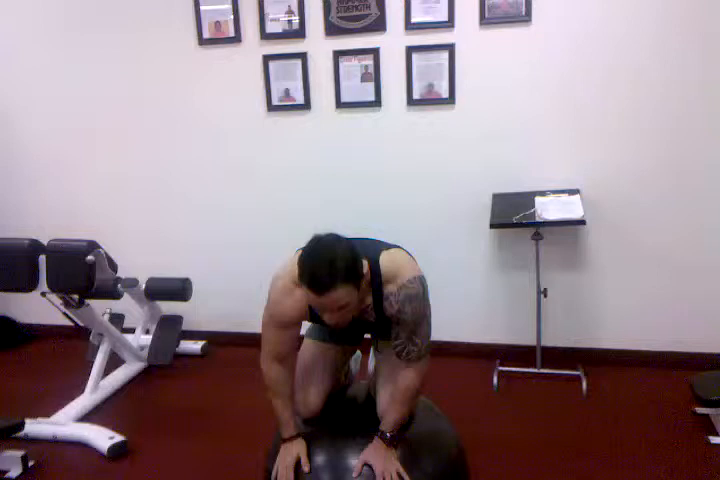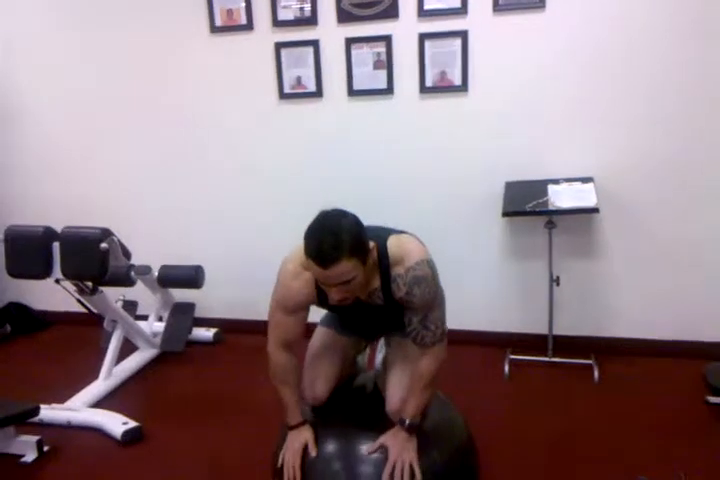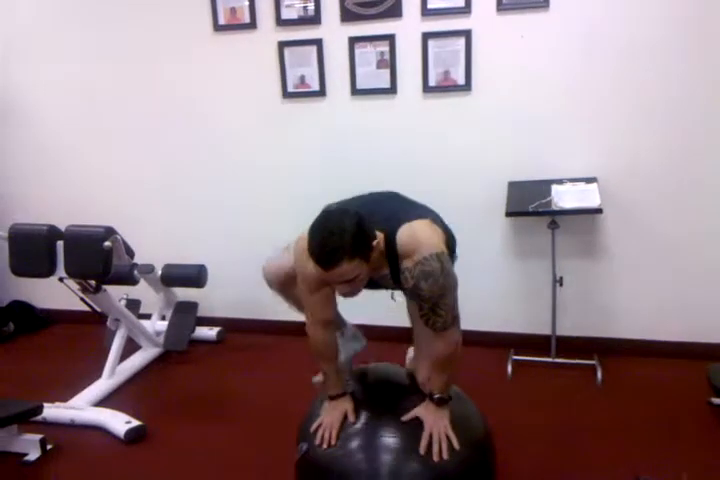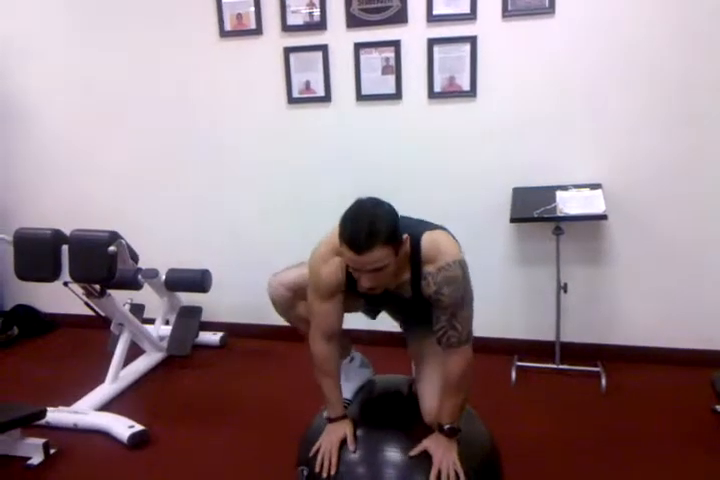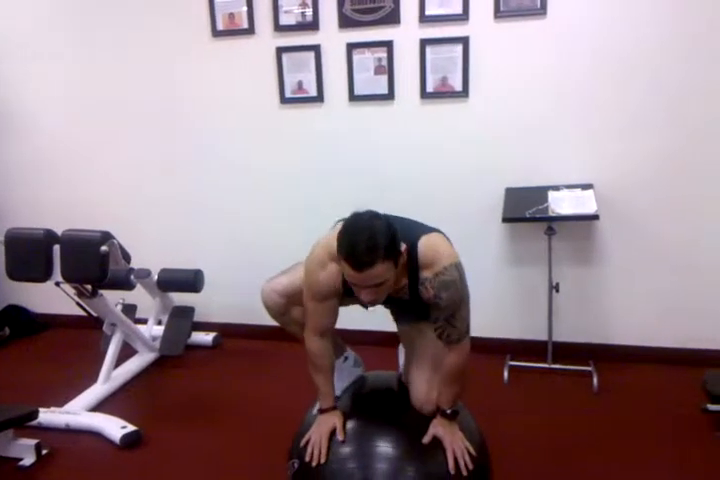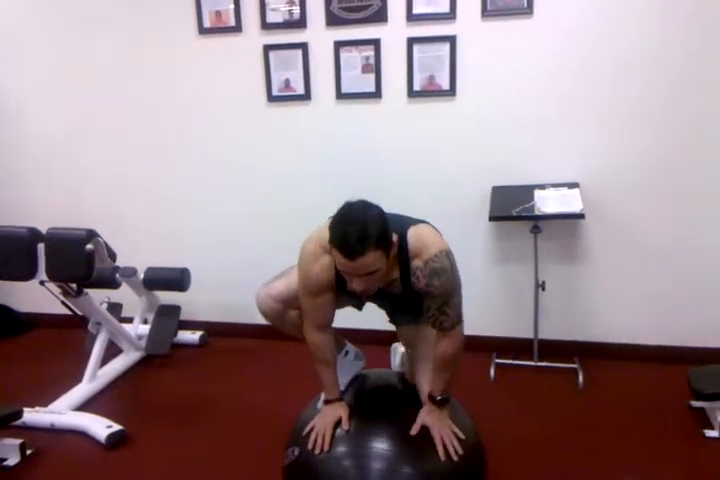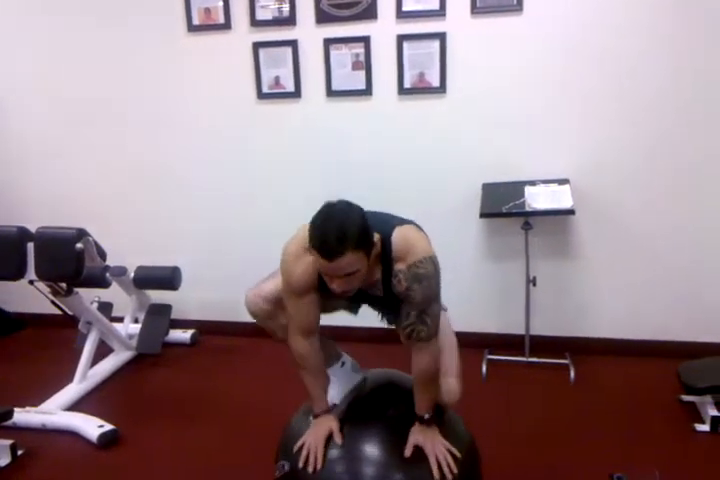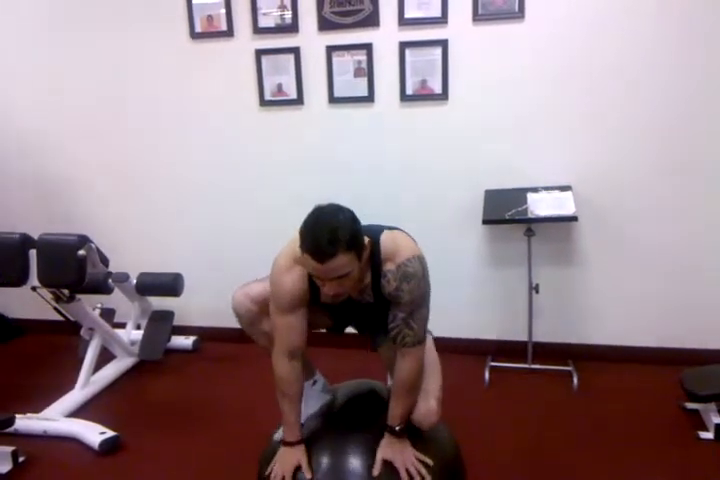
dt=0.7s
person 1, frame 1
left shoulder: (403, 284)
right shoulder: (287, 289)
left elbow: (412, 367)
right elbow: (274, 362)
left wrist: (385, 441)
right wrist: (290, 437)
left hip: (390, 316)
left knee: (390, 412)
right knee: (306, 408)
left ankle: (378, 377)
right ankle: (341, 377)
person 1, frame 2
left shoulder: (411, 267)
right shoulder: (296, 274)
left elbow: (432, 350)
right elbow: (280, 349)
left wrist: (407, 428)
right wrist: (296, 424)
left hip: (404, 316)
right hip: (348, 316)
left knee: (398, 410)
right knee: (313, 396)
left ankle: (388, 370)
right ankle: (350, 367)
person 1, frame 3
left shoulder: (424, 256)
right shoulder: (311, 251)
left elbow: (446, 336)
right elbow: (320, 325)
left wrist: (437, 402)
right wrist: (336, 395)
left hip: (414, 258)
right hip: (361, 257)
left knee: (428, 376)
right knee: (275, 272)
left ankle: (417, 362)
right ankle: (346, 339)
person 1, frame 4
left shoulder: (442, 263)
right shoulder: (328, 257)
left elbow: (458, 353)
right elbow: (324, 338)
left wrist: (446, 433)
right wrist: (336, 418)
left hip: (422, 307)
left knee: (435, 414)
right knee: (280, 288)
left ankle: (424, 373)
right ankle: (352, 365)
person 1, frame 5
left shoulder: (439, 266)
right shoulder: (324, 259)
left elbow: (456, 345)
right elbow: (317, 335)
left wrist: (446, 416)
right wrist: (327, 408)
left hip: (418, 299)
left knee: (427, 403)
right knee: (274, 295)
left ankle: (410, 361)
right ankle: (344, 362)
person 1, frame 6
left shoulder: (430, 258)
right shoulder: (317, 254)
left elbow: (450, 334)
right elbow: (317, 329)
left wrist: (437, 404)
right wrist: (332, 399)
left hip: (413, 299)
left knee: (430, 397)
right knee: (268, 300)
left ankle: (406, 363)
right ankle: (345, 358)
person 1, frame 7
left shoulder: (412, 260)
right shoulder: (298, 254)
left elbow: (424, 348)
right elbow: (302, 335)
left wrist: (424, 422)
right wrist: (322, 412)
left hip: (402, 297)
left knee: (448, 391)
right knee: (258, 301)
right ankle: (340, 369)
person 1, frame 8
left shoulder: (403, 263)
right shoulder: (289, 267)
left elbow: (409, 354)
right elbow: (287, 356)
left wrist: (395, 434)
right wrist: (291, 441)
left hip: (389, 315)
right hip: (330, 311)
left knee: (426, 415)
right knee: (245, 302)
left ankle: (400, 385)
right ankle: (314, 388)
